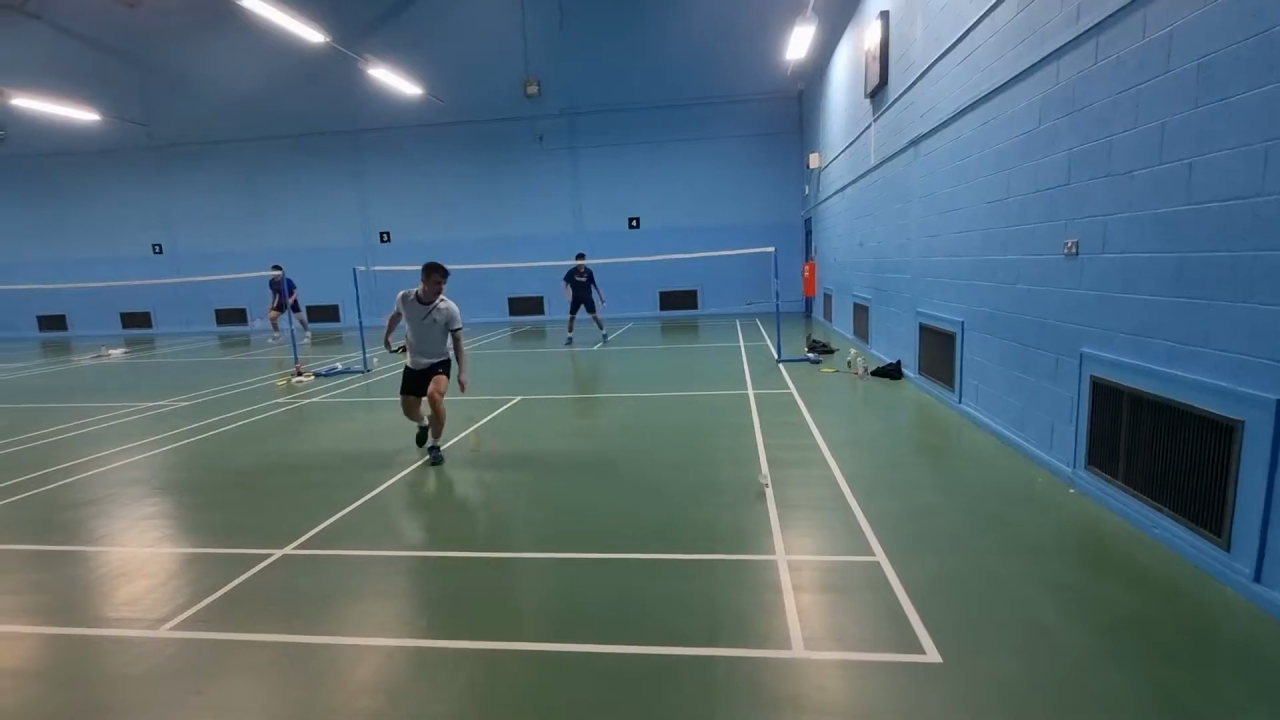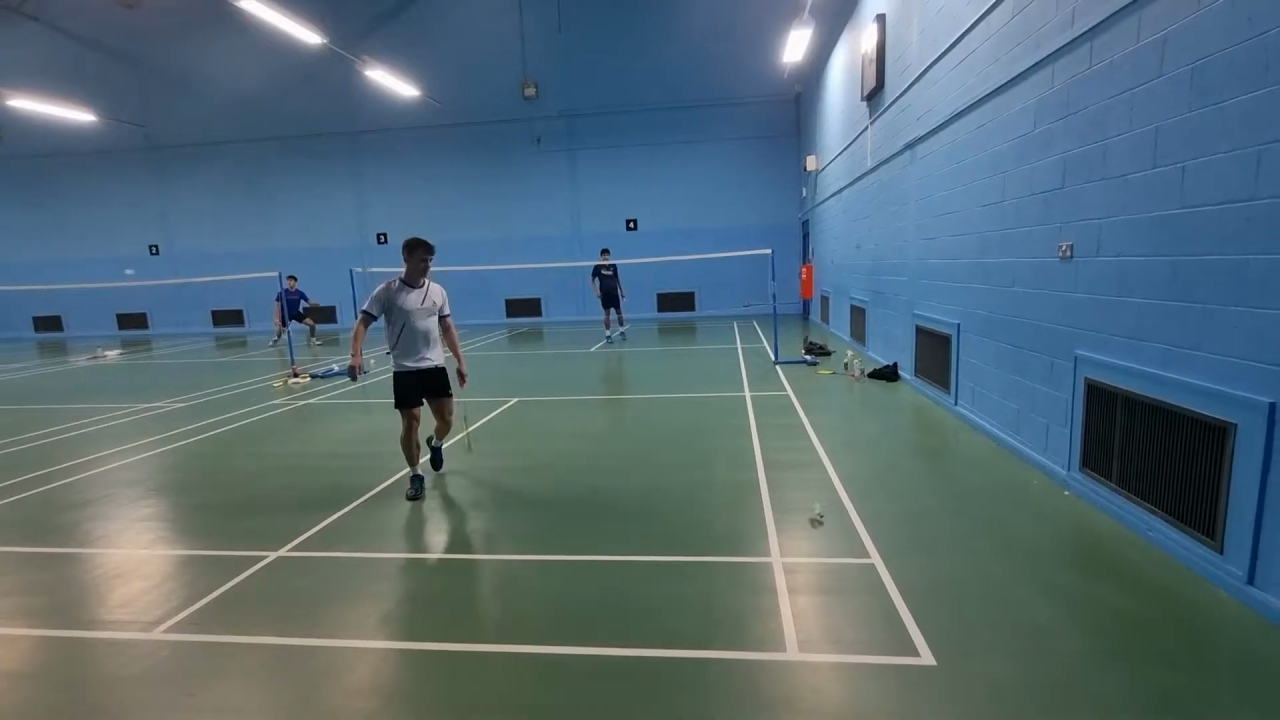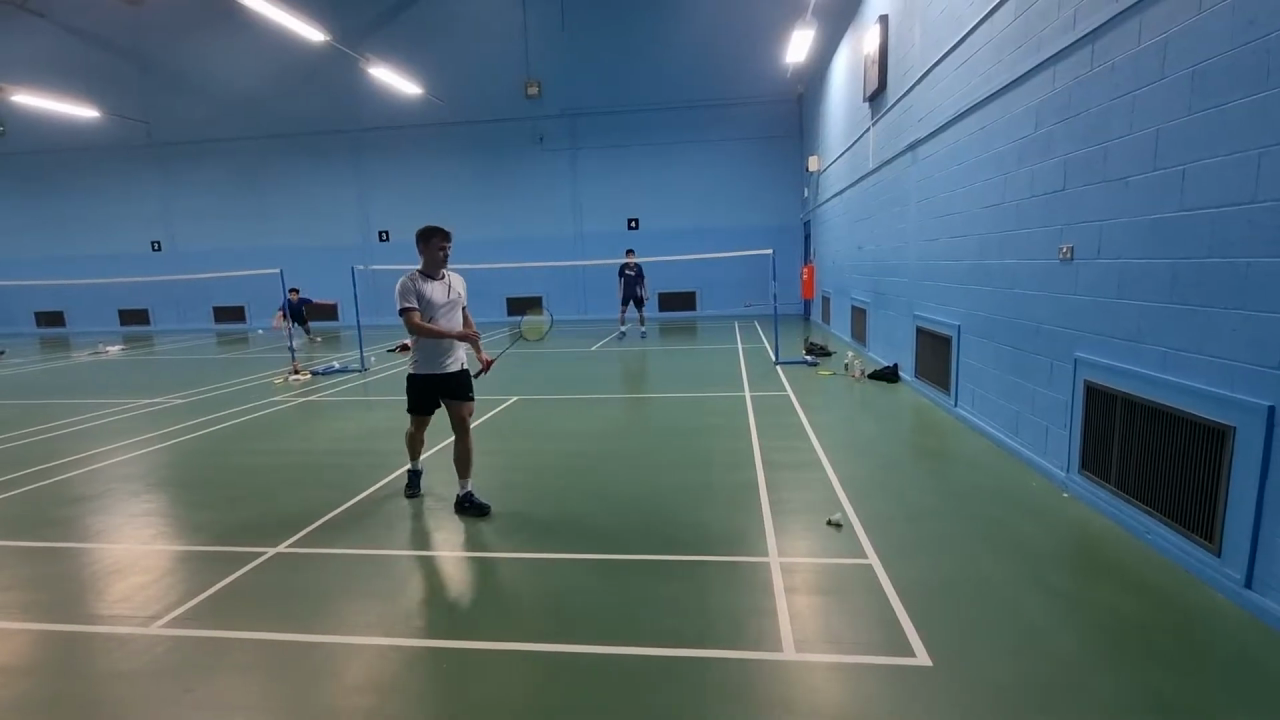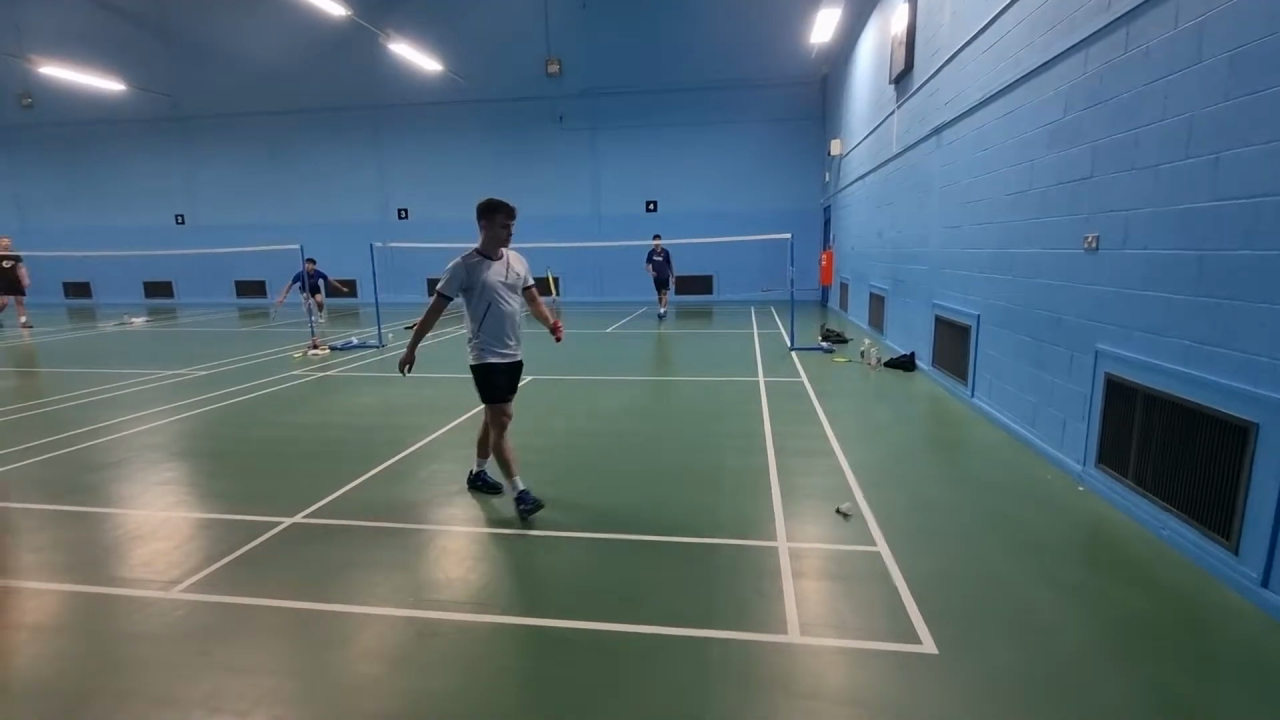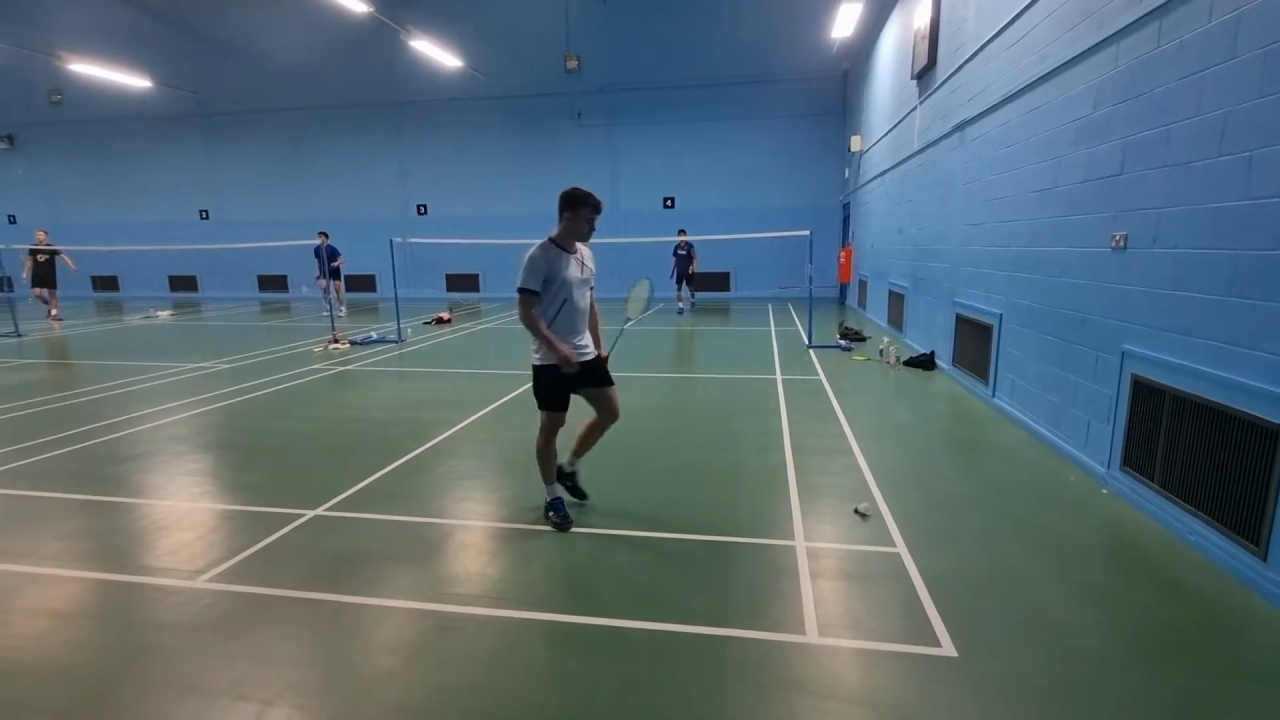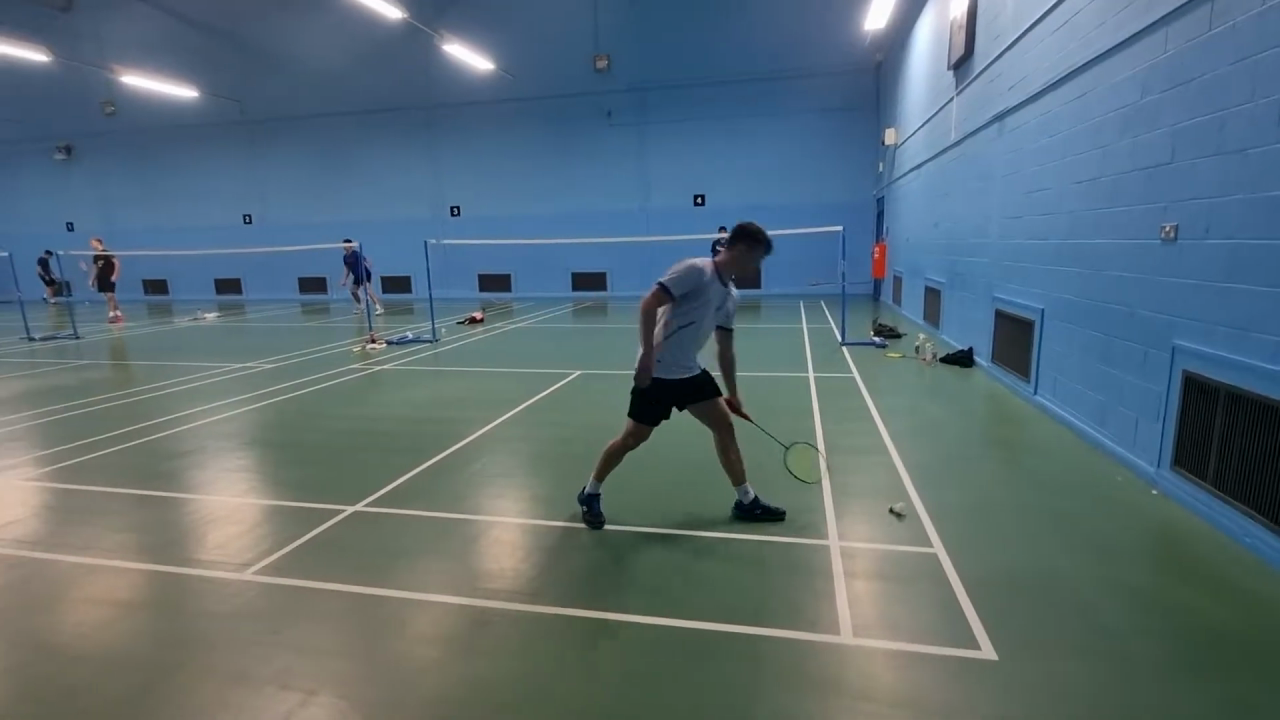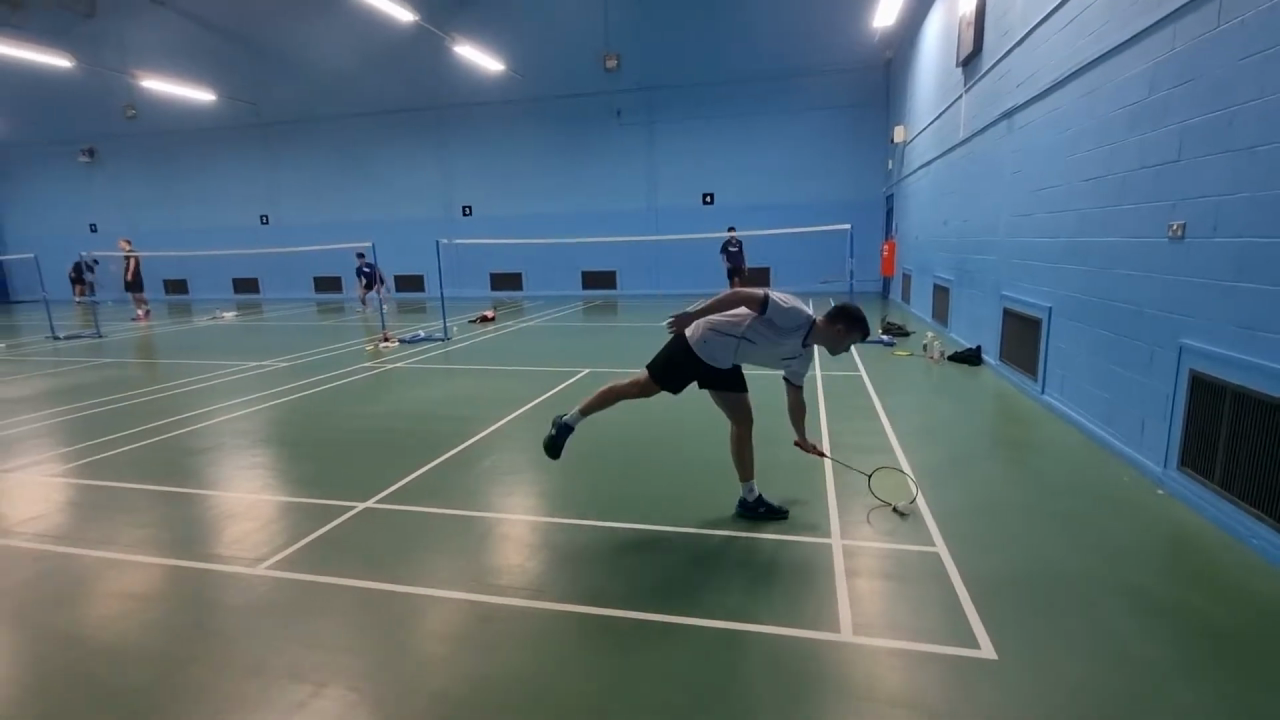
dt=0.4s
person 1, frame 1
left shoulder: (449, 308)
right shoulder: (404, 298)
left elbow: (458, 342)
right elbow: (396, 316)
left wrist: (462, 373)
right wrist: (387, 335)
left hip: (439, 363)
right hip: (414, 366)
left knee: (435, 396)
right knee: (409, 410)
left ankle: (434, 446)
right ankle: (423, 424)
person 1, frame 2
left shoulder: (438, 292)
right shoulder: (386, 291)
left elbow: (448, 329)
right elbow: (362, 324)
left wrist: (460, 362)
right wrist: (355, 356)
left hip: (435, 366)
right hip: (405, 369)
left knee: (446, 419)
right knee: (411, 421)
left ankle: (435, 443)
right ankle: (416, 475)
person 1, frame 3
left shoulder: (457, 281)
right shoulder: (409, 284)
right elbow: (414, 325)
left wrist: (480, 352)
right wrist: (455, 335)
left hip: (456, 369)
right hip: (423, 372)
left knee: (463, 427)
right knee: (417, 427)
left ankle: (465, 494)
right ankle: (415, 470)
person 1, frame 4
left shoulder: (518, 261)
right shoulder: (463, 267)
left elbow: (534, 301)
right elbow: (435, 310)
left wrist: (551, 323)
right wrist: (411, 349)
left hip: (513, 356)
right hip: (487, 358)
left knee: (494, 418)
right knee: (500, 421)
left ankle: (479, 472)
right ankle: (520, 493)
person 1, frame 5
left shoulder: (586, 255)
right shoulder: (540, 256)
right elbow: (526, 313)
left wrist: (598, 346)
right wrist: (557, 349)
left hip: (585, 354)
right hip: (551, 360)
left knee: (610, 412)
right knee: (550, 427)
left ankle: (569, 469)
right ankle: (553, 499)
person 1, frame 6
left shoulder: (730, 295)
right shoulder: (696, 271)
left elbow: (725, 347)
right elbow: (648, 306)
left wrist: (732, 393)
right wrist: (648, 356)
left hip: (690, 372)
right hip: (657, 372)
left knee: (724, 426)
right knee: (634, 437)
left ankle: (746, 501)
right ankle: (591, 493)
person 1, frame 7
left shoulder: (803, 356)
right shoulder: (796, 314)
left elbow: (795, 399)
right elbow: (740, 296)
left wrist: (802, 437)
right wrist: (694, 315)
left hip: (723, 362)
right hip: (697, 345)
left knee: (743, 421)
right knee: (637, 388)
left ankle: (750, 498)
right ankle: (567, 423)
